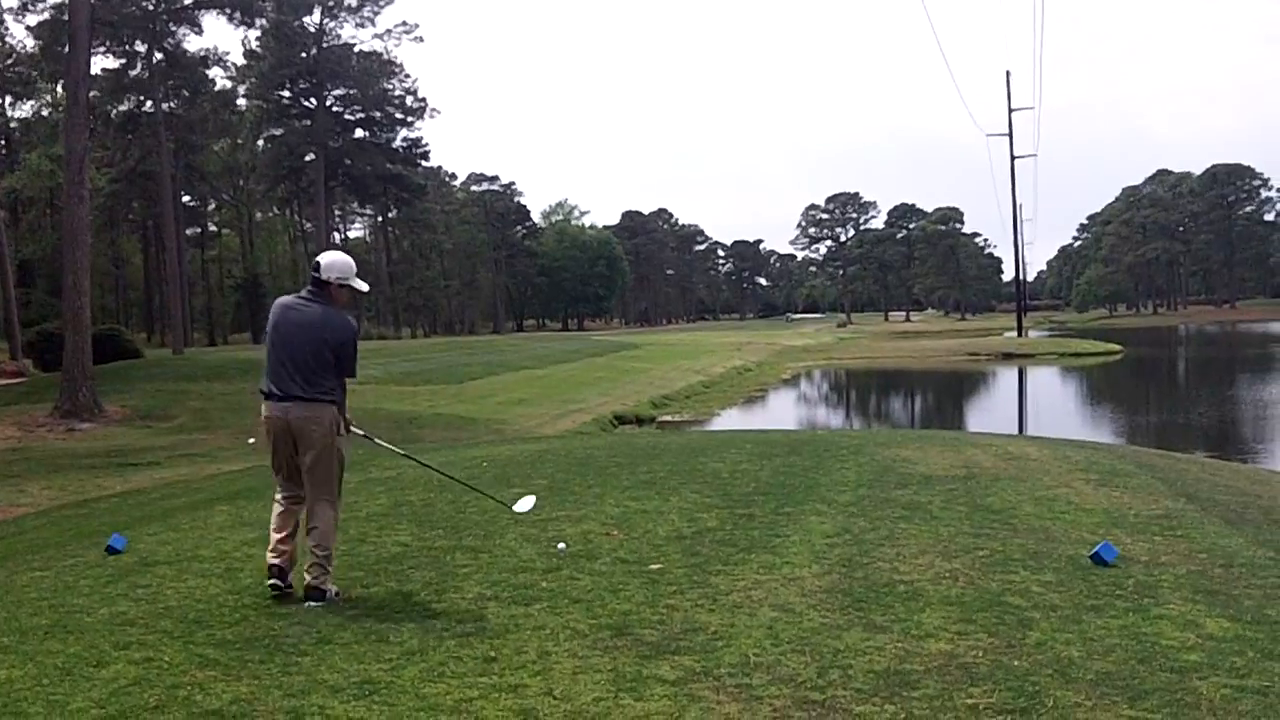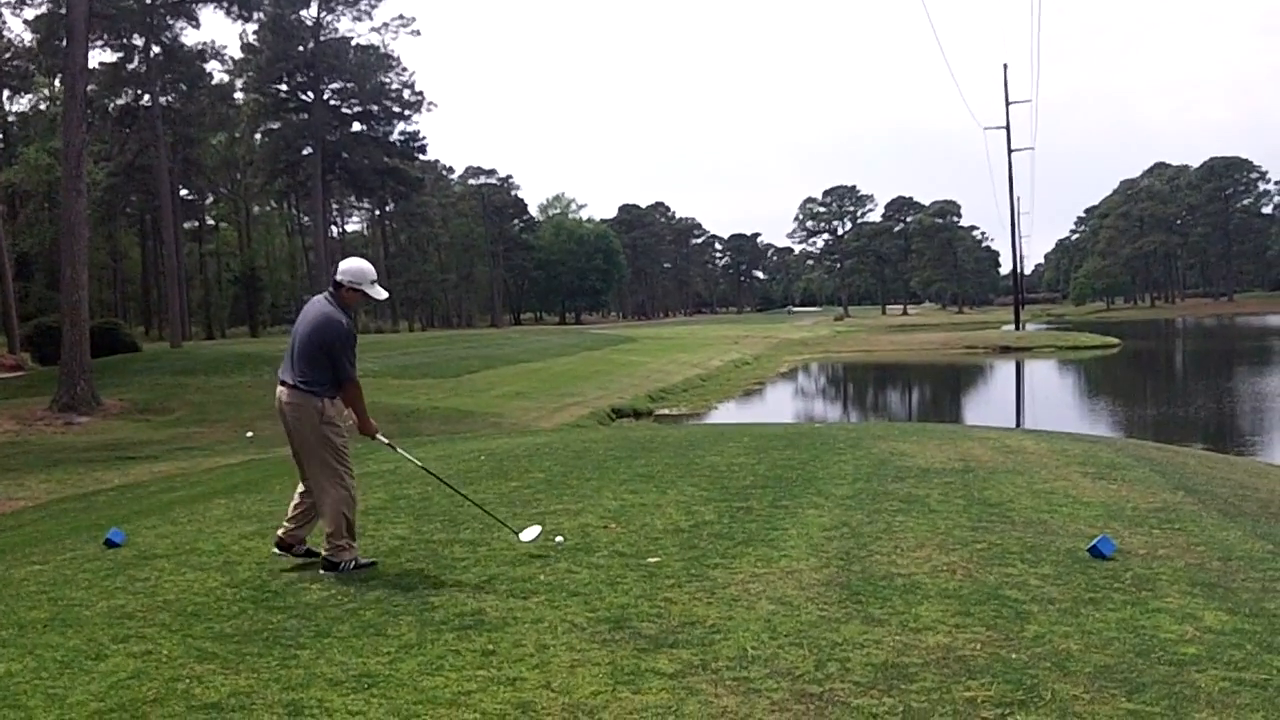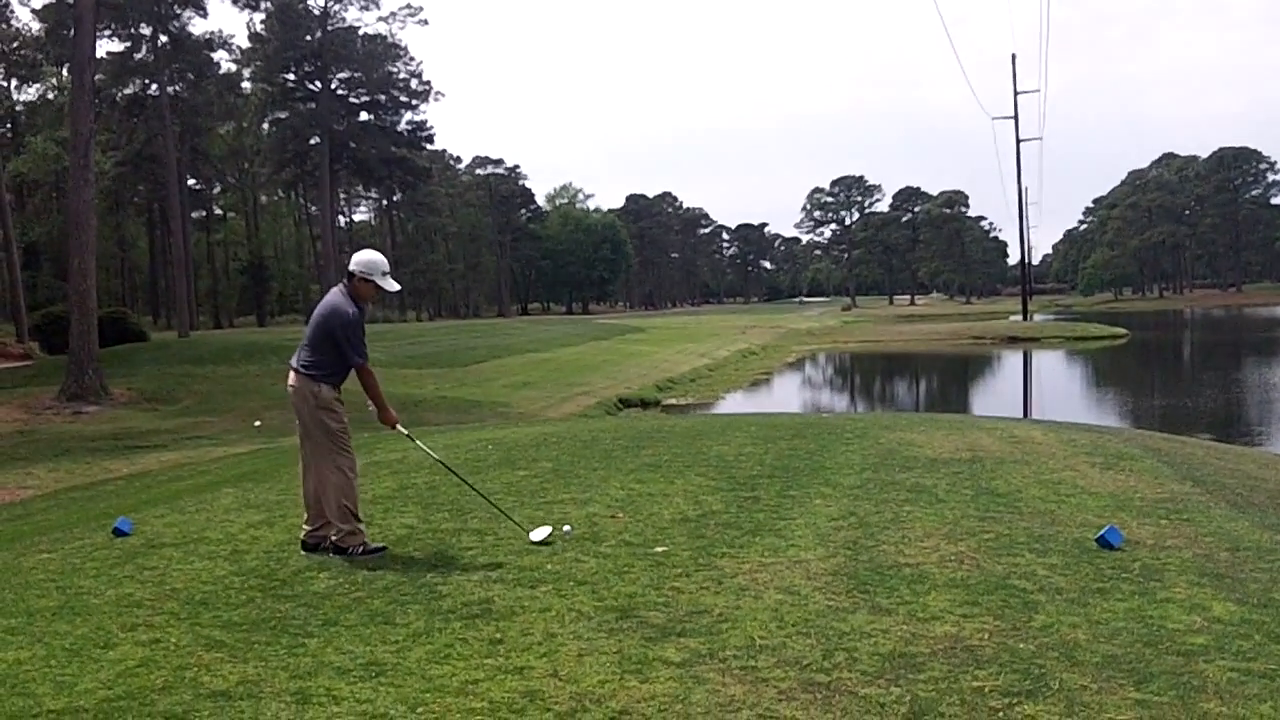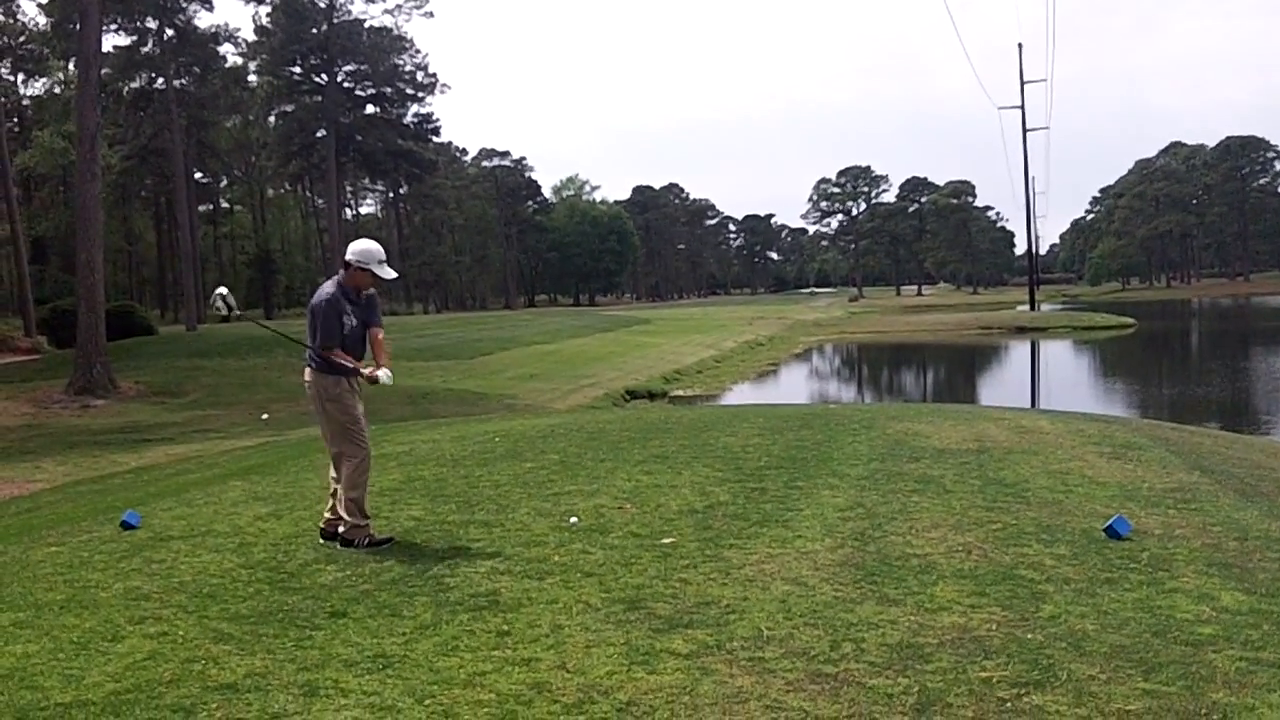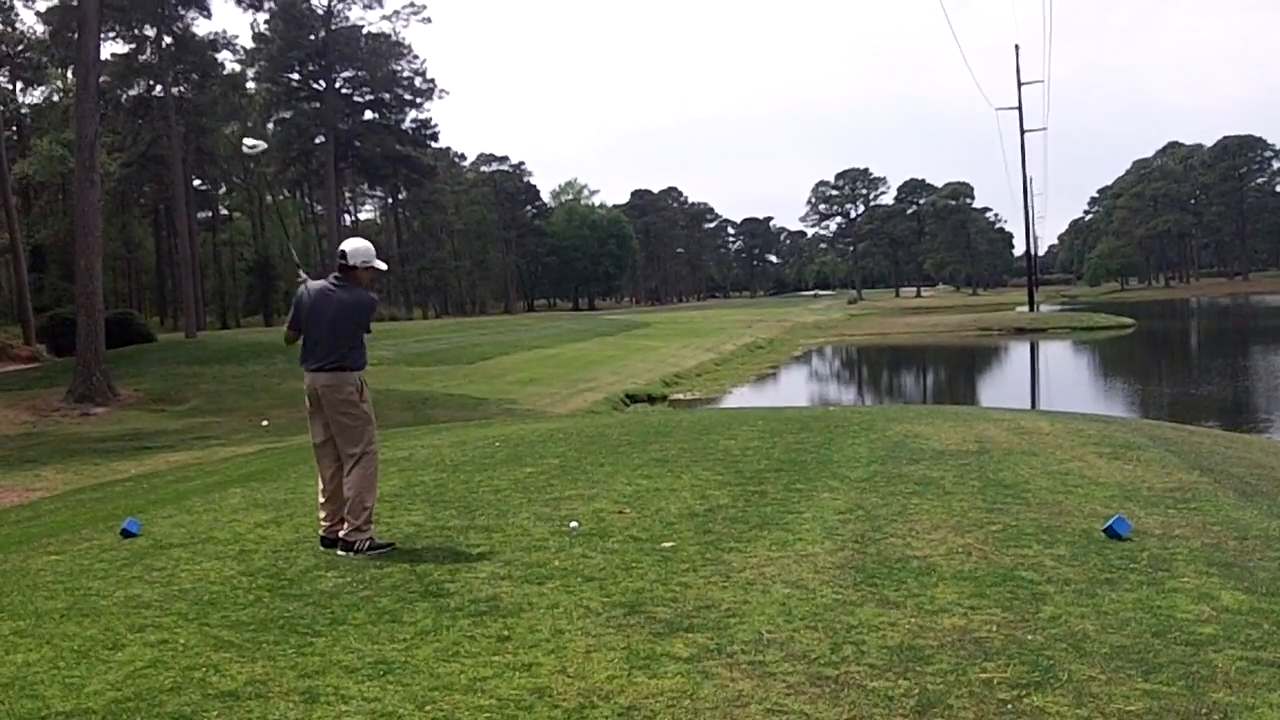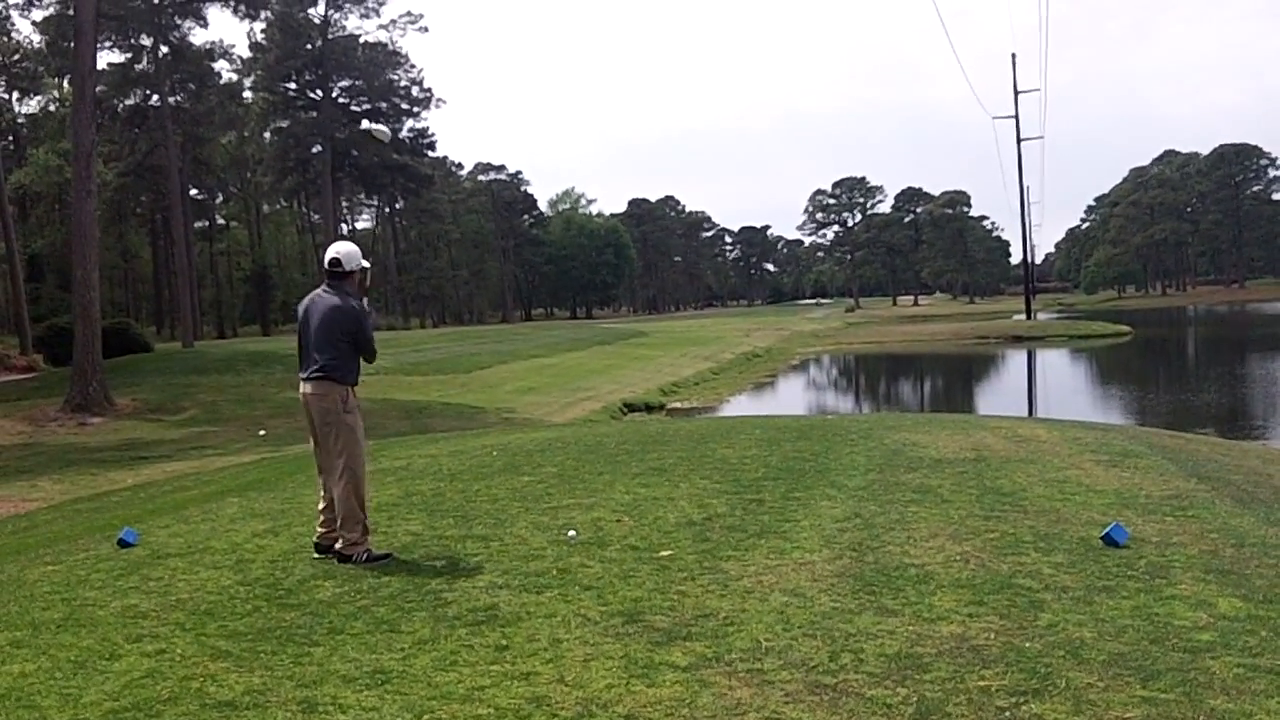
dt=0.7s
person 1, frame 1
left shoulder: (279, 308)
right shoulder: (342, 325)
right elbow: (341, 379)
right wrist: (341, 418)
left hip: (275, 410)
right hip: (317, 414)
left knee: (287, 493)
right knee: (323, 500)
left ankle: (278, 567)
right ankle: (318, 583)
person 1, frame 2
left shoulder: (316, 303)
right shoulder: (339, 325)
right elbow: (348, 381)
left wrist: (343, 404)
right wrist: (364, 420)
left hip: (290, 395)
right hip: (311, 404)
left knee: (315, 476)
right knee: (336, 480)
left ankle: (291, 536)
right ankle: (339, 555)
person 1, frame 3
left shoulder: (344, 299)
right shoulder: (345, 314)
left elbow: (359, 355)
right elbow: (360, 366)
left wrist: (377, 400)
right wrist: (383, 408)
left hip: (310, 385)
right hip: (316, 390)
left knee: (317, 465)
right knee: (339, 464)
left ankle: (316, 534)
right ankle: (347, 539)
person 1, frame 4
left shoulder: (367, 297)
right shoulder: (328, 299)
left elbow: (376, 335)
right elbow: (330, 352)
left wrist: (383, 366)
right wrist: (361, 370)
left hip: (346, 380)
right hip: (328, 381)
left knee: (347, 455)
right knee: (355, 453)
left ankle: (334, 523)
right ankle: (353, 531)
person 1, frame 5
left shoulder: (307, 291)
right shoulder: (366, 301)
left elbow: (289, 337)
left hip: (313, 380)
right hip: (345, 382)
left knee: (328, 459)
right knee: (360, 457)
left ankle: (331, 529)
right ankle: (354, 535)
person 1, frame 6
left shoulder: (308, 302)
right shoulder: (352, 309)
right elbow: (370, 356)
right wrist: (364, 323)
left hip: (310, 388)
right hip: (335, 392)
left knee: (330, 468)
right knee: (349, 468)
left ankle: (326, 537)
right ankle: (351, 546)
